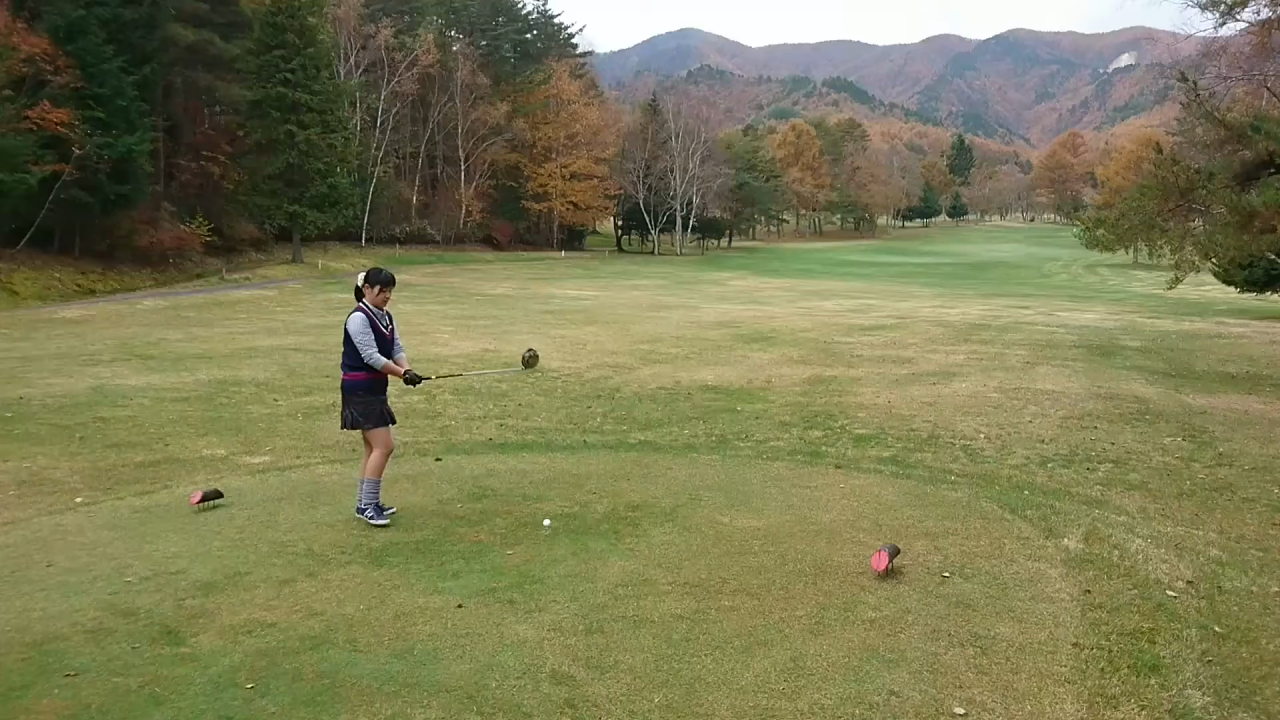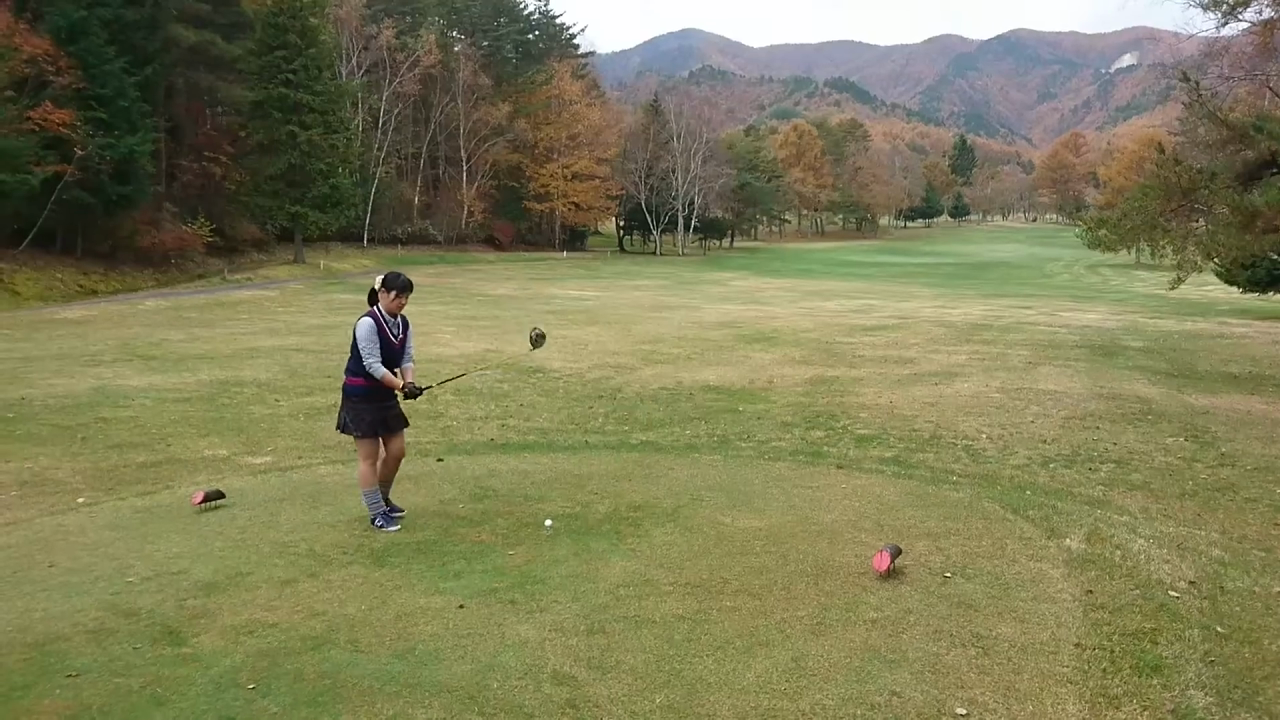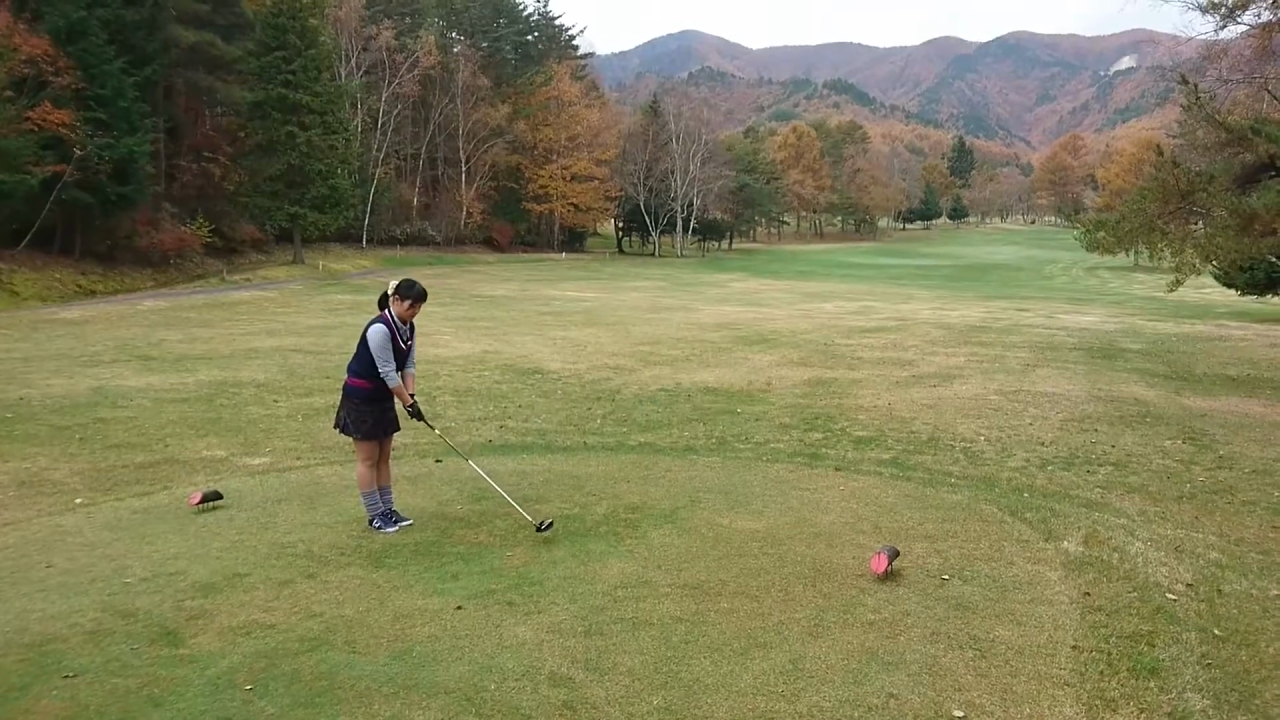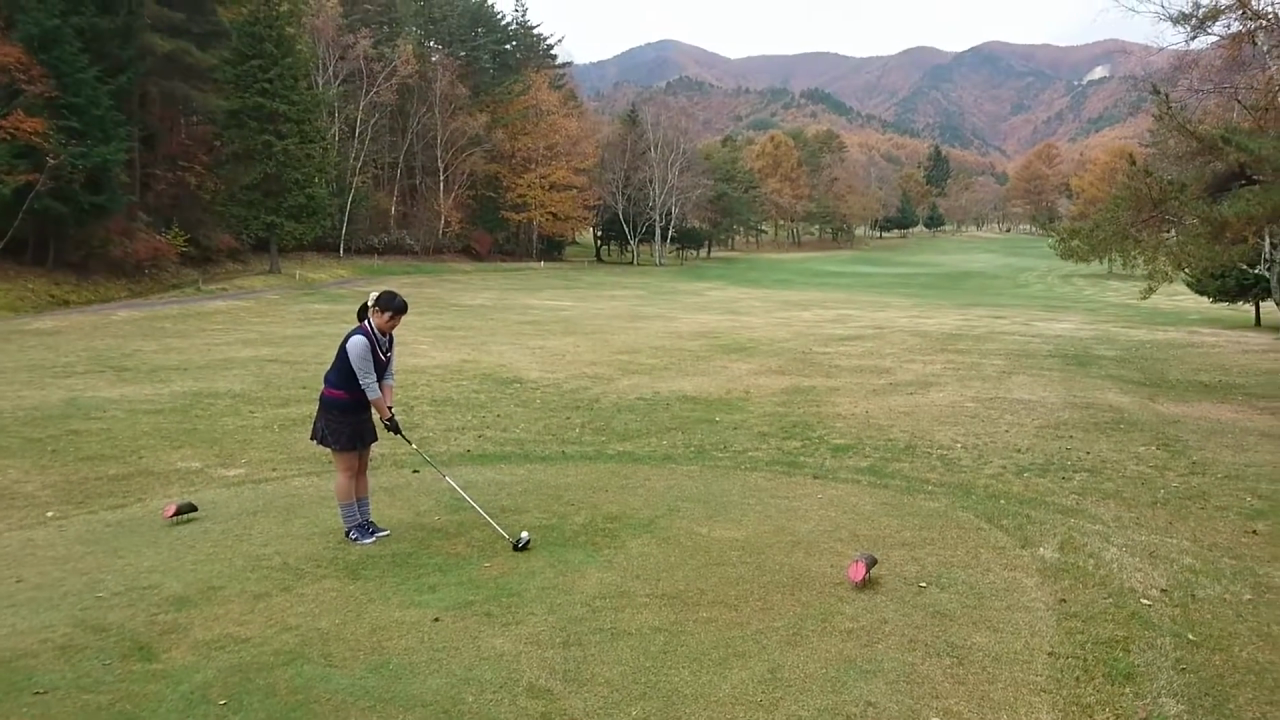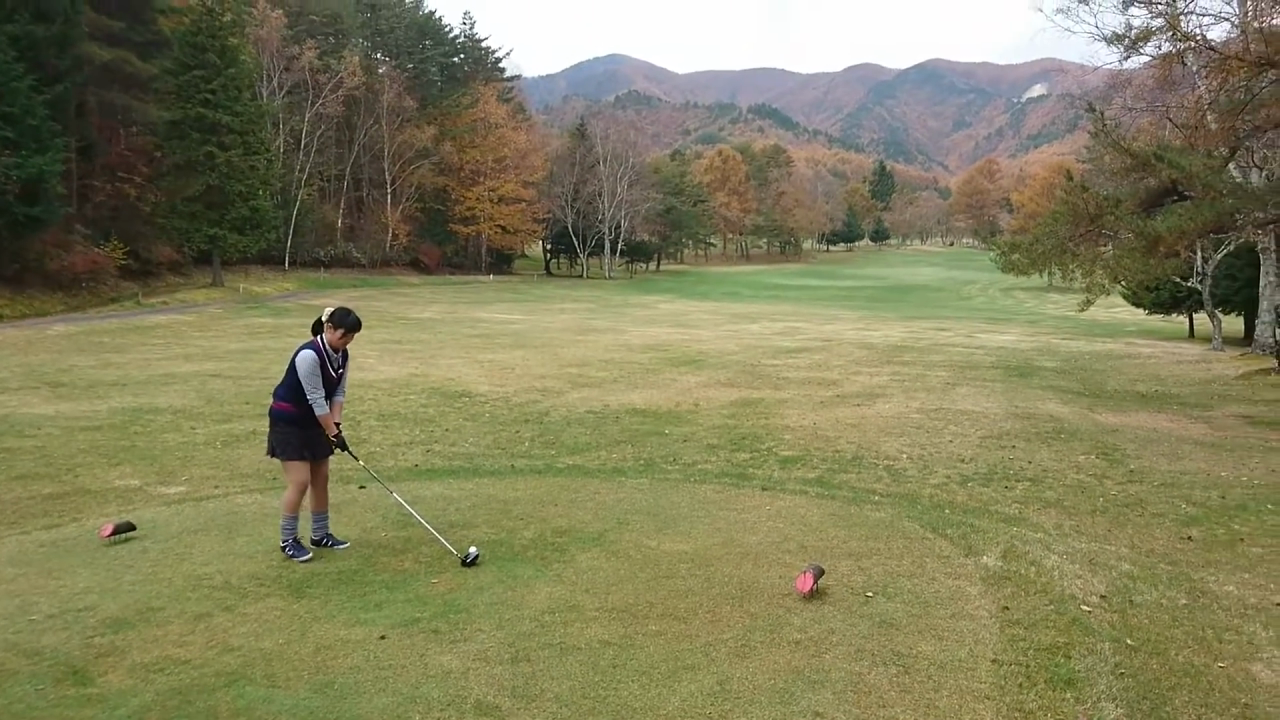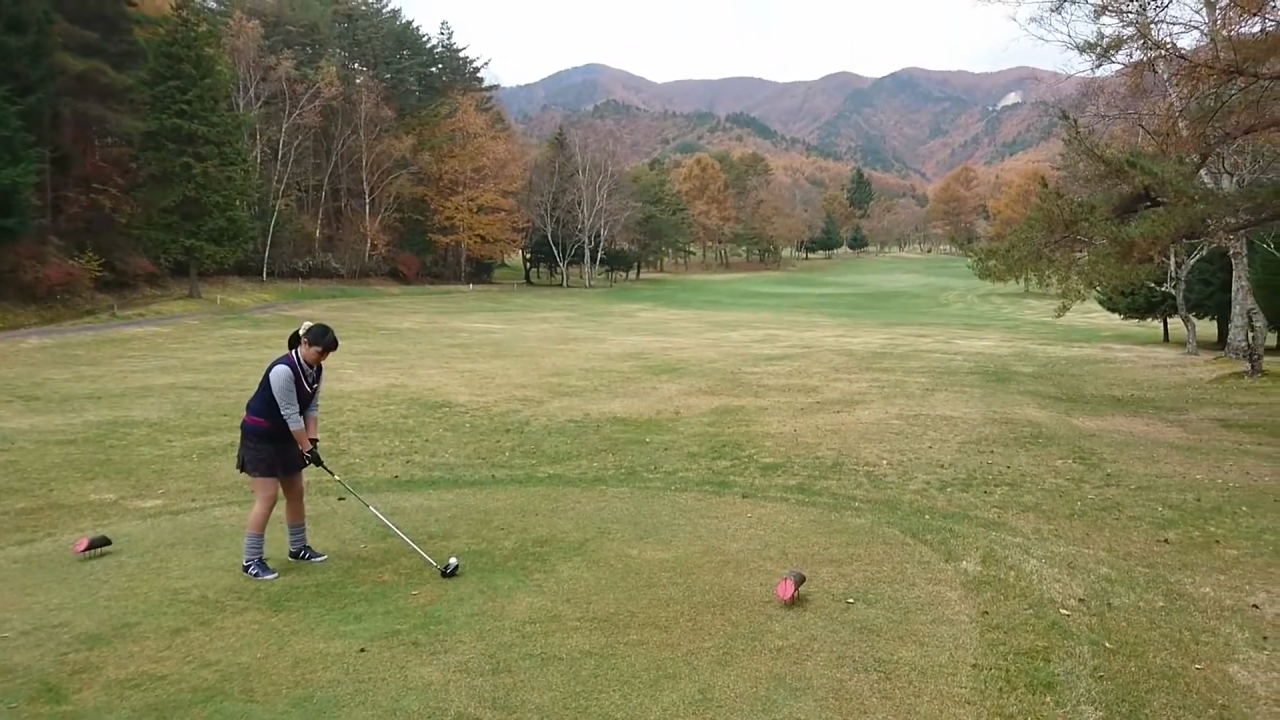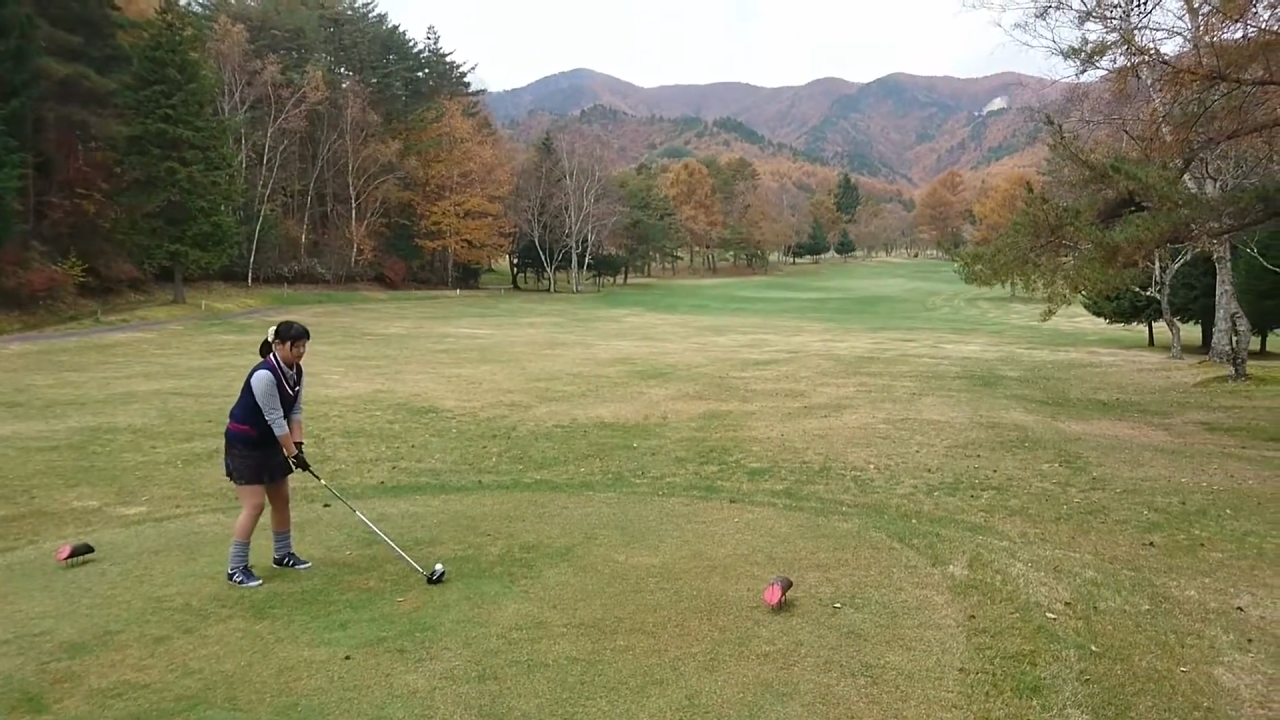
dt=0.5s
person 1, frame 1
left shoulder: (386, 318)
right shoulder: (358, 318)
left elbow: (396, 349)
right elbow: (371, 357)
left wrist: (406, 370)
right wrist: (403, 374)
left hip: (376, 389)
right hip: (360, 391)
left knee: (375, 448)
right knee: (384, 446)
left ankle: (366, 502)
right ankle: (369, 506)
person 1, frame 2
left shoulder: (403, 323)
right shoulder: (367, 323)
left elbow: (407, 358)
right elbow: (373, 365)
left wrist: (409, 382)
right wrist: (402, 386)
left hip: (385, 396)
right hip: (361, 397)
left knee: (397, 451)
right knee: (369, 457)
left ankle: (382, 498)
right ankle: (377, 513)
person 1, frame 3
left shoulder: (408, 328)
right shoulder: (379, 329)
left elbow: (408, 365)
right elbow: (388, 372)
left wrist: (411, 395)
right wrist: (408, 402)
left hip: (383, 397)
right hip: (361, 398)
left knee: (383, 457)
right knee: (368, 459)
left ankle: (387, 509)
right ankle: (375, 515)
person 1, frame 4
left shoulder: (387, 338)
right shoulder: (359, 340)
left elbow: (387, 376)
right elbow: (369, 383)
left wrist: (389, 409)
right wrist: (386, 417)
left hip: (359, 407)
right hip: (338, 409)
left knee: (361, 467)
right knee: (348, 469)
left ankle: (364, 521)
right ankle: (351, 526)
person 1, frame 5
left shoulder: (341, 355)
right shoulder: (309, 355)
left elbow: (338, 392)
right elbow: (316, 399)
left wrist: (336, 425)
right wrist: (333, 432)
left hip: (313, 422)
right hip: (288, 422)
left knee: (320, 479)
right knee: (299, 481)
left ankle: (320, 534)
right ankle: (289, 539)
person 1, frame 6
left shoulder: (315, 369)
right shoulder: (283, 370)
left elbow: (311, 407)
right elbow: (291, 414)
left wrist: (313, 440)
right wrist: (307, 448)
left hip: (284, 435)
right hip: (259, 436)
left knee: (296, 492)
right knee: (267, 497)
left ankle: (298, 547)
right ankle: (251, 560)
person 1, frame 7
left shoulder: (295, 371)
right shoulder: (264, 375)
left elbow: (295, 411)
right elbow: (275, 419)
left wrist: (297, 445)
right wrist: (294, 453)
left hip: (268, 442)
right hip: (244, 443)
left knee: (281, 499)
right knee: (254, 505)
left ankle: (282, 555)
right ankle: (236, 568)
